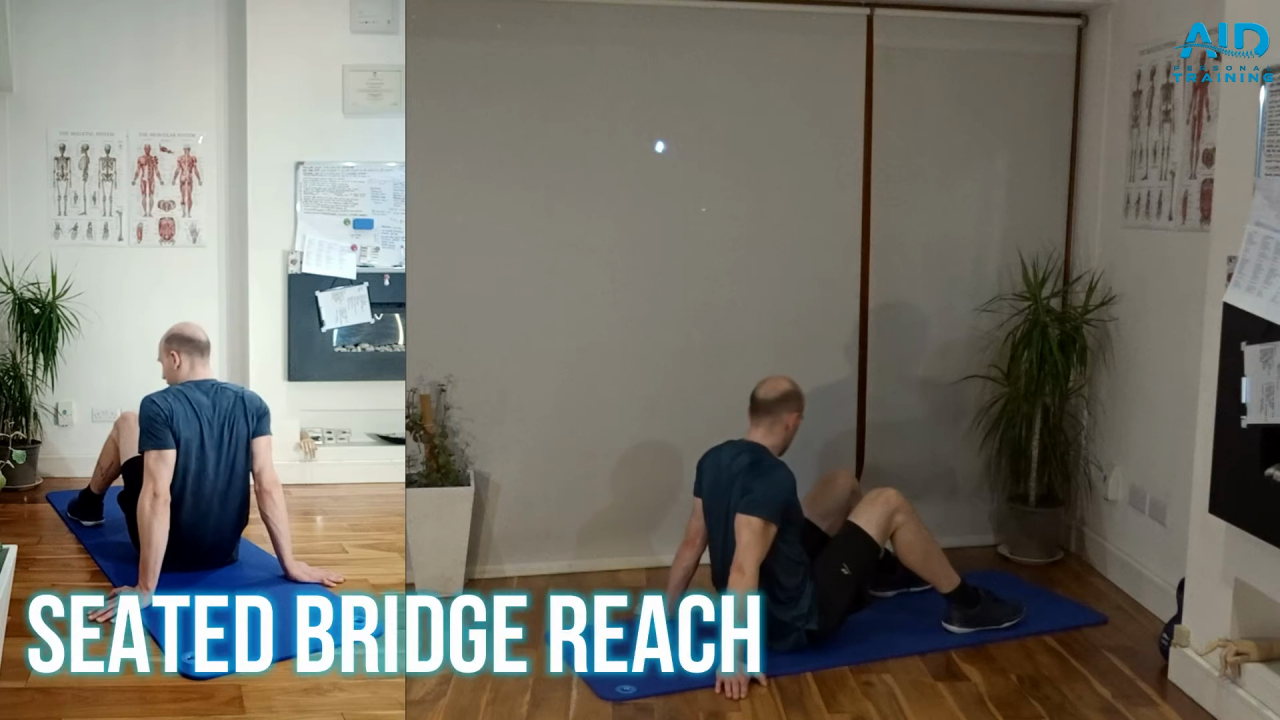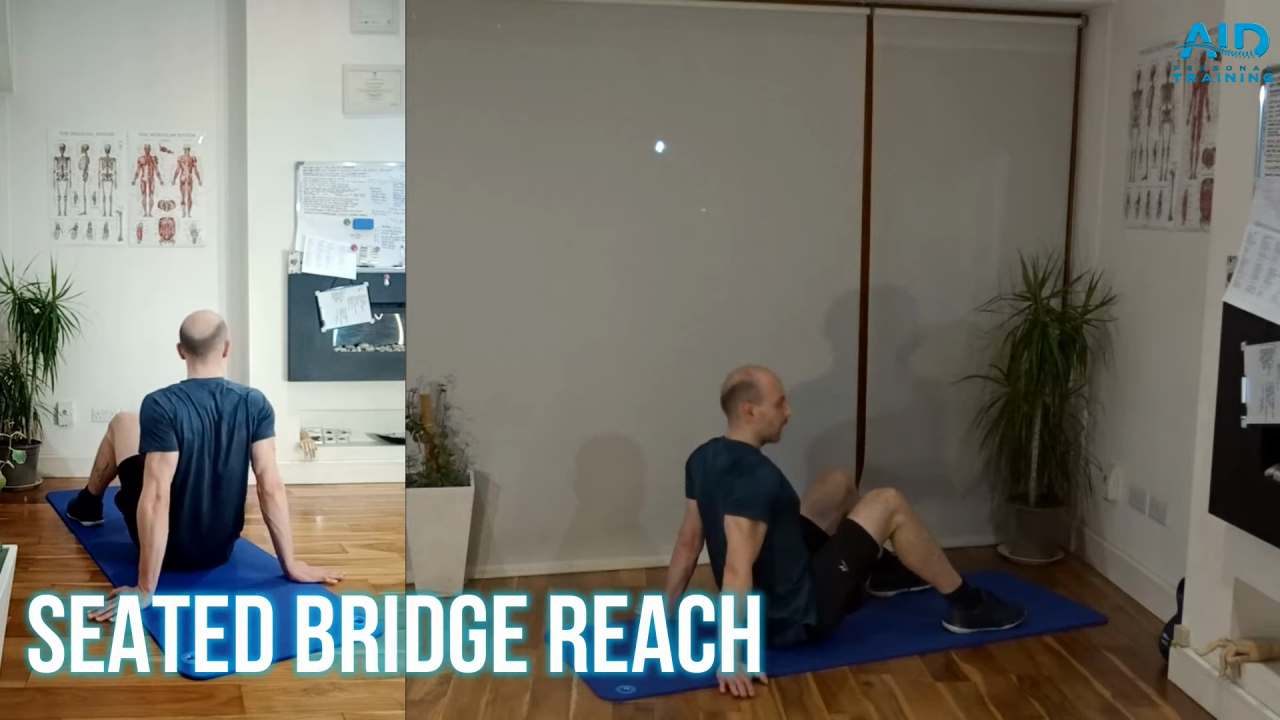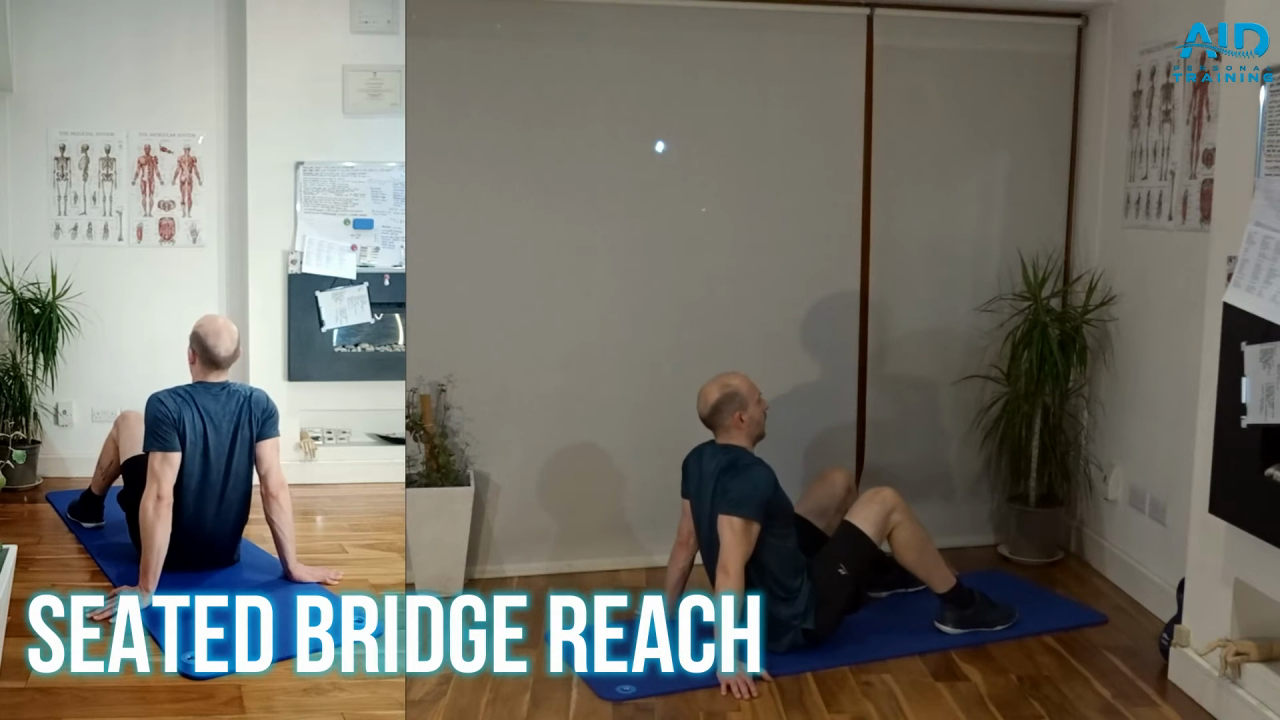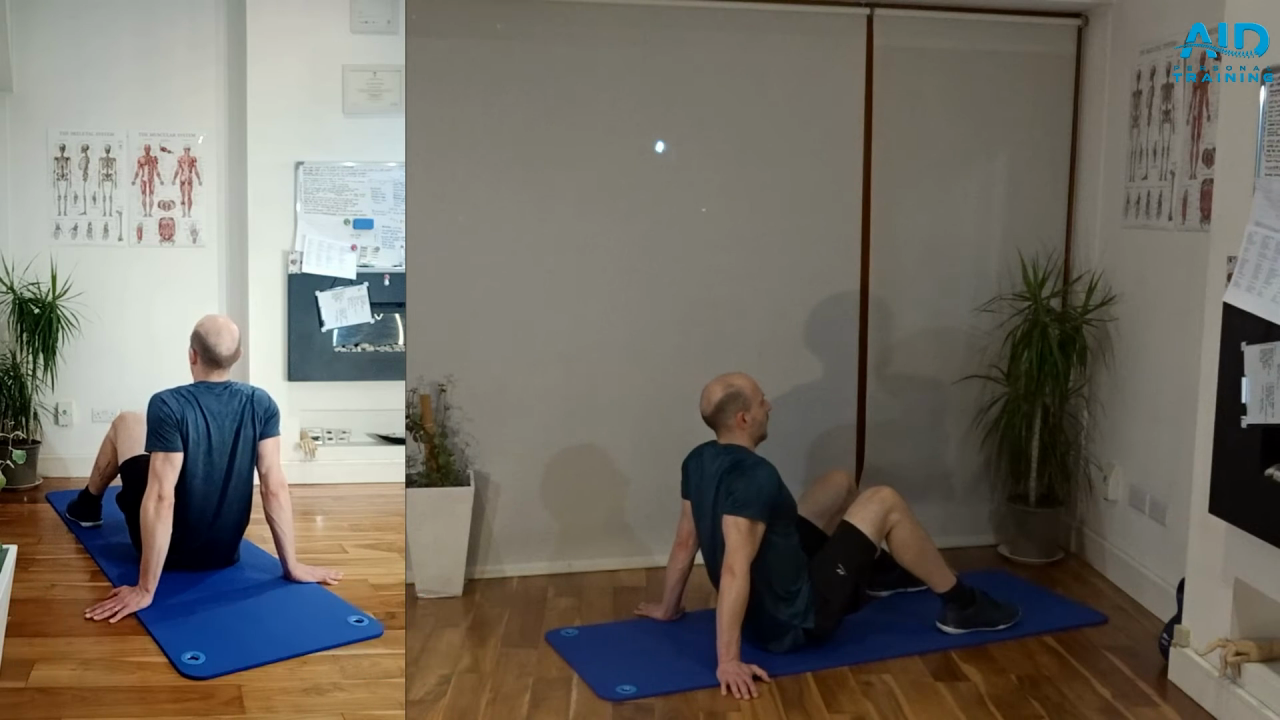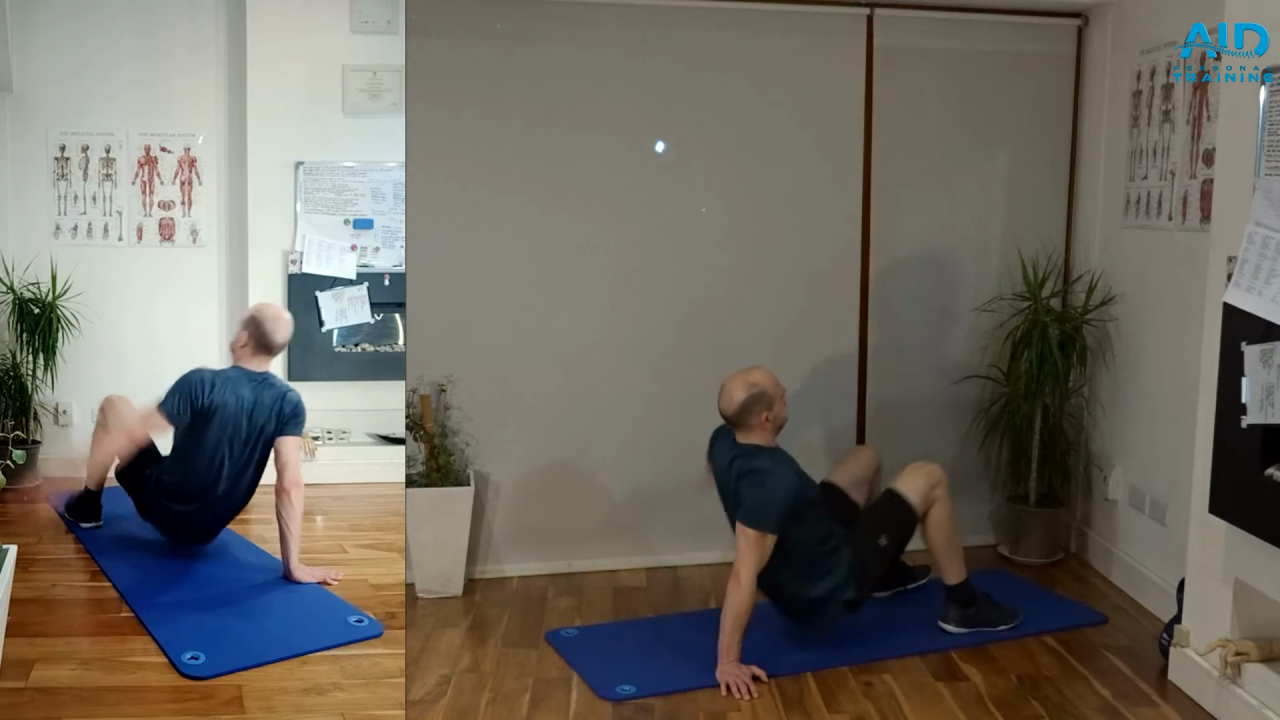
dt=1s
person 1, frame 1
left shoulder: (715, 460)
right shoulder: (770, 478)
left elbow: (692, 542)
right elbow: (744, 568)
left wrist: (669, 606)
left hip: (762, 605)
right hip: (796, 619)
left knee: (843, 484)
right knee: (889, 503)
left ankle: (882, 572)
right ankle: (967, 605)
person 1, frame 2
left shoulder: (704, 458)
right shoulder: (755, 477)
left elbow: (688, 541)
right elbow: (736, 568)
left wrist: (666, 612)
left hip: (764, 600)
right hip: (796, 614)
left knee: (840, 483)
right knee: (888, 504)
left ankle: (882, 571)
right ankle: (966, 605)
person 1, frame 3
left shoulder: (698, 460)
right shoulder: (750, 477)
left elbow: (686, 540)
right elbow: (729, 568)
left wrist: (667, 607)
left hip: (760, 605)
right hip: (794, 619)
left knee: (839, 483)
right knee: (886, 502)
left ankle: (879, 573)
right ankle: (960, 605)
person 1, frame 4
left shoulder: (698, 461)
right shoulder: (754, 477)
left elbow: (685, 541)
right elbow: (734, 569)
left wrist: (668, 607)
right wrist: (728, 661)
left hip: (761, 607)
right hip: (794, 619)
left knee: (841, 483)
right knee: (884, 502)
left ankle: (879, 572)
right ankle: (961, 605)
person 1, frame 5
left shoulder: (724, 441)
right shoulder: (773, 482)
right elbow: (743, 576)
right wrist: (729, 662)
left hip: (798, 582)
right hip: (831, 588)
left knee: (865, 459)
right knee: (929, 477)
left ankle: (885, 572)
right ankle: (963, 605)
person 2, frame 1
left shoulder: (159, 406)
right shoulder: (252, 404)
left elbow: (157, 497)
right elbow: (268, 487)
left wrist: (144, 589)
right wrist: (290, 564)
left hip: (169, 551)
right hip: (224, 552)
left knee: (126, 424)
left ankle: (88, 505)
person 2, frame 2
left shoulder: (162, 405)
right shoulder: (255, 404)
left elbow: (157, 499)
right elbow: (271, 488)
left wrist: (145, 590)
right wrist: (290, 565)
left hip: (168, 550)
right hip: (220, 551)
left knee: (122, 423)
left ankle: (88, 505)
person 2, frame 3
left shoulder: (166, 406)
right shoulder: (260, 405)
left elbow: (160, 499)
right elbow: (275, 488)
left wrist: (146, 589)
right wrist: (292, 566)
left hip: (169, 551)
right hip: (224, 553)
left knee: (127, 423)
left ankle: (90, 506)
person 2, frame 4
left shoulder: (168, 406)
right shoulder: (261, 404)
left elbow: (162, 499)
right elbow: (275, 488)
left wrist: (145, 589)
right wrist: (292, 566)
left hip: (171, 550)
right hip: (224, 553)
left knee: (126, 423)
left ankle: (88, 505)
person 2, frame 5
left shoulder: (202, 384)
right shoulder: (290, 402)
left elbow: (130, 436)
right elbow: (290, 486)
right wrist: (294, 565)
left hip: (166, 511)
right hip: (209, 527)
left knee: (114, 405)
left ankle: (89, 505)
